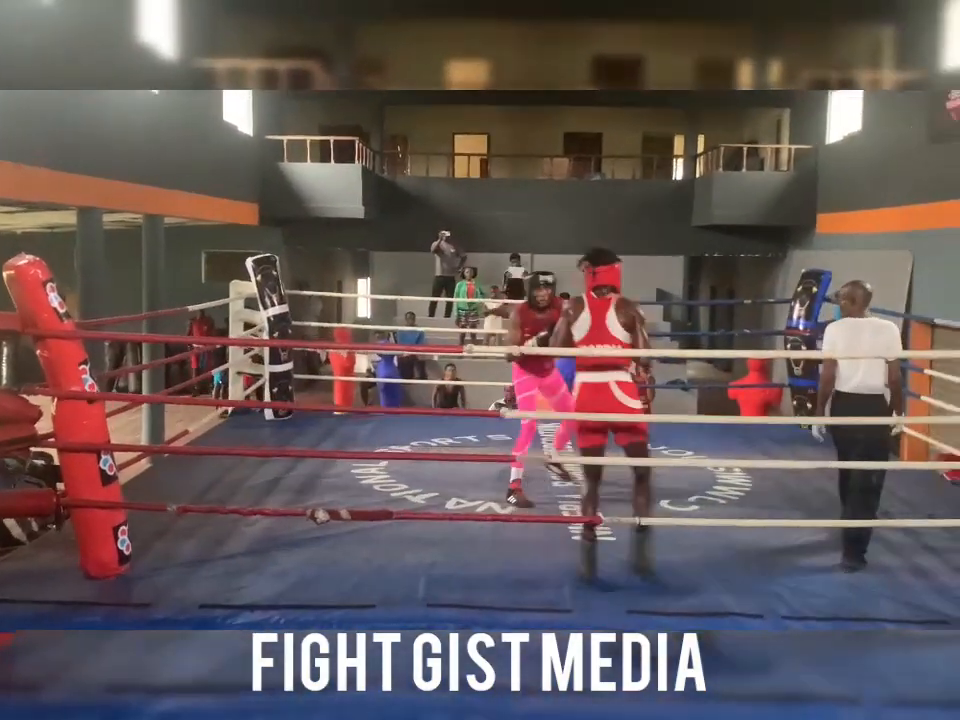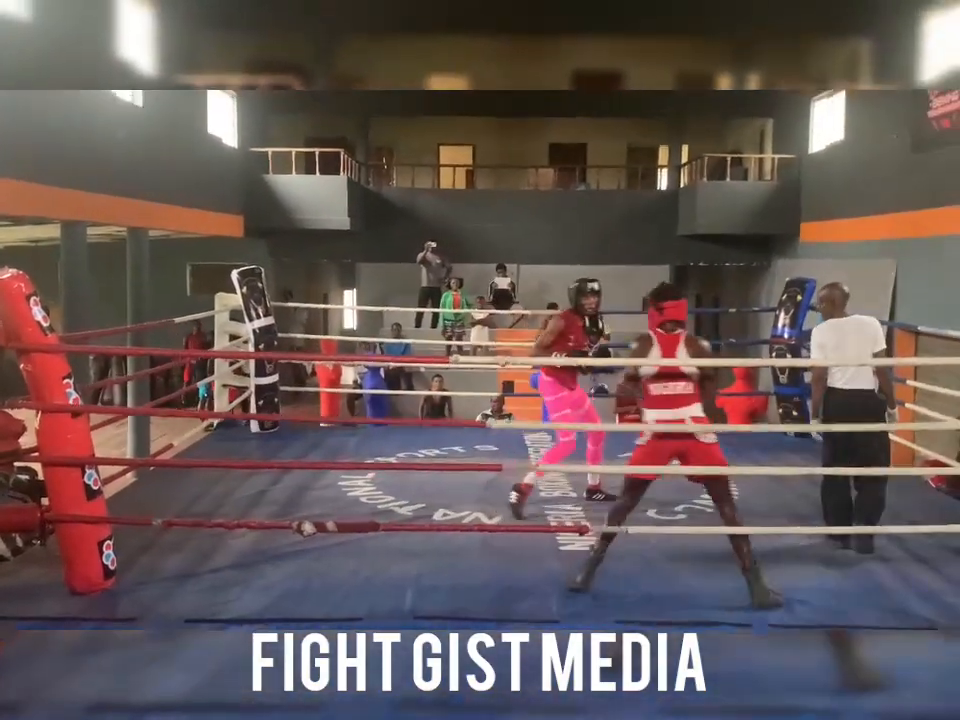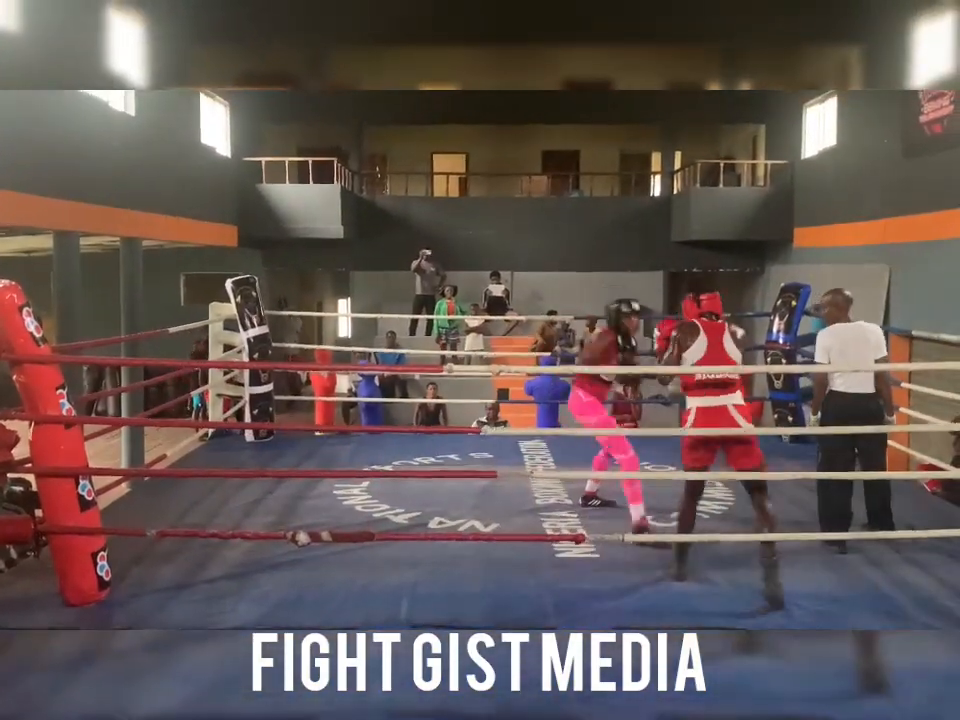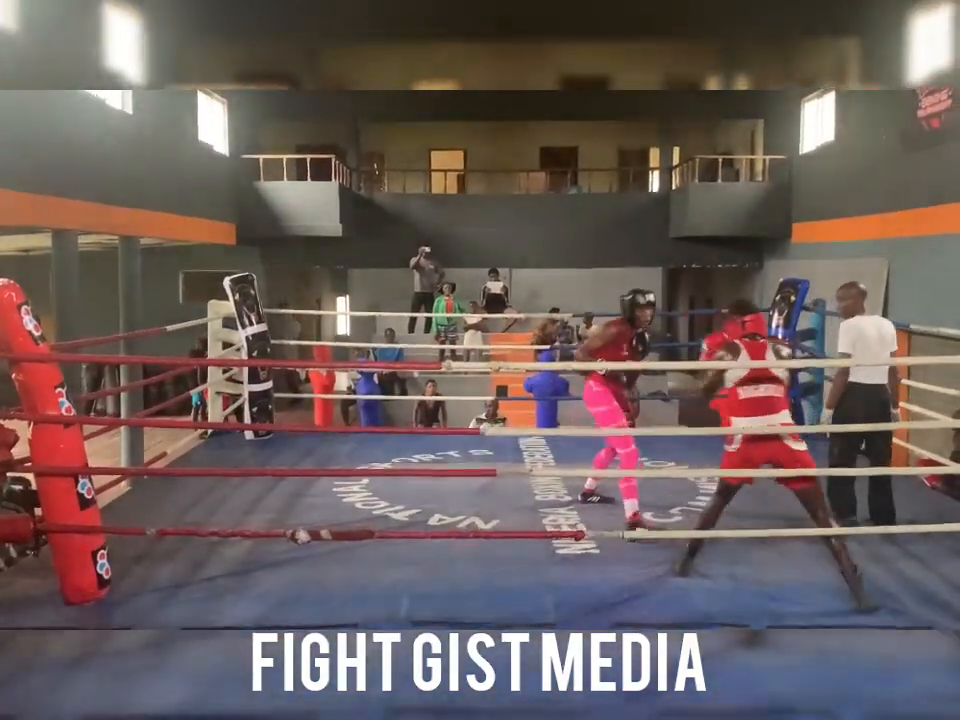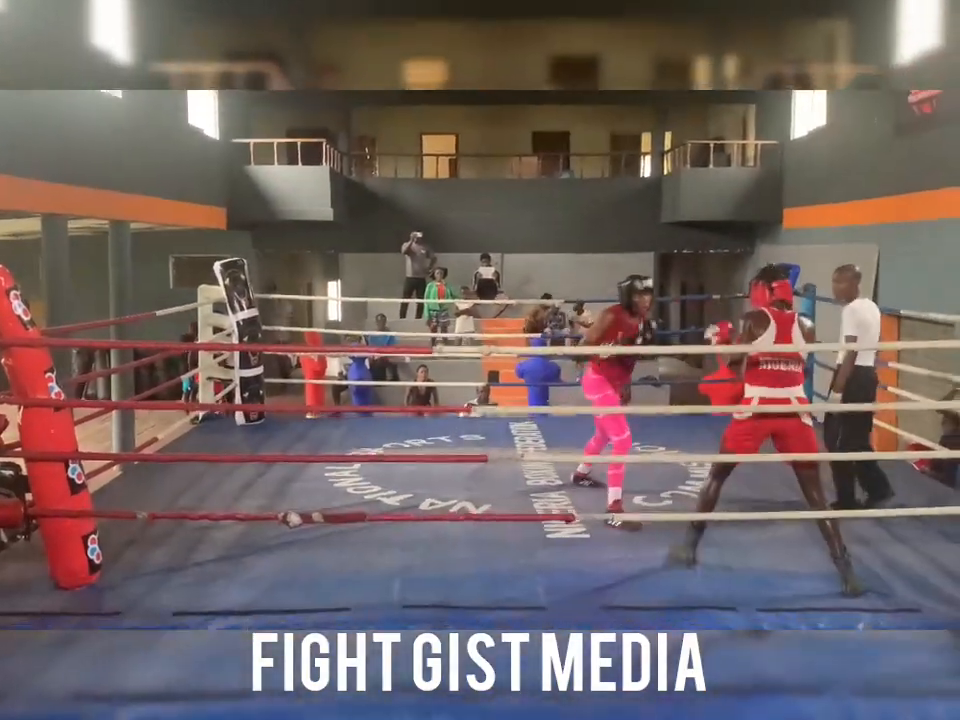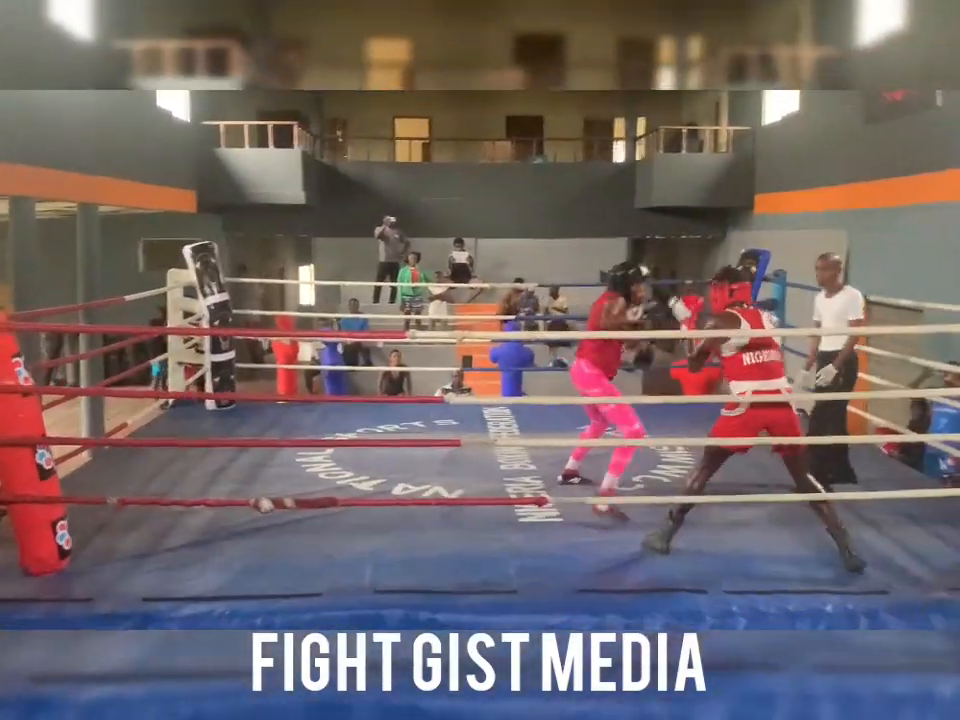
dt=0.3s
person 1, frame 1
left shoulder: (575, 306)
right shoulder: (628, 309)
left elbow: (555, 347)
right elbow: (644, 358)
left hip: (586, 395)
right hip: (621, 394)
left knee: (592, 480)
right knee: (642, 474)
left ankle: (588, 557)
right ankle: (640, 549)
person 1, frame 2
left shoulder: (644, 344)
right shoulder: (699, 346)
right elbow: (710, 393)
left hip: (656, 431)
right hip: (694, 430)
left knee: (625, 504)
right knee: (727, 508)
left ankle: (589, 570)
right ankle: (756, 585)
person 1, frame 3
left shoulder: (685, 331)
right shoulder: (735, 334)
left elbow: (665, 377)
right elbow: (740, 373)
left wrist: (664, 346)
left hip: (698, 420)
right hip: (734, 419)
left knee: (691, 495)
right knee: (760, 496)
left ankle: (680, 565)
right ankle: (771, 580)
person 1, frame 4
left shoulder: (728, 352)
right shoulder: (782, 353)
left elbow: (705, 392)
left hip: (745, 440)
right hip: (785, 438)
left knee: (719, 502)
right knee: (821, 514)
left ankle: (686, 562)
right ankle: (856, 588)
person 1, frame 5
left shoulder: (753, 319)
right shoulder: (806, 327)
left elbow: (735, 360)
left wrist: (722, 340)
left hip: (754, 411)
right hip: (793, 413)
left knee: (717, 476)
right knee: (814, 493)
left ankle: (689, 545)
right ankle: (846, 571)
person 1, frame 6
left shoulder: (724, 320)
right shoulder: (767, 319)
left elbow: (694, 362)
left hip: (748, 406)
right hip: (783, 404)
left knee: (705, 470)
right knee: (803, 479)
left ankle: (666, 534)
right ankle: (846, 548)
person 2, frame 1
left shoulder: (834, 329)
right shoulder: (888, 329)
left elbow: (827, 377)
right elbow: (895, 379)
left wrist: (819, 413)
right wrist: (898, 413)
left hip: (843, 405)
right hip: (874, 407)
left knee: (848, 473)
right knee: (867, 481)
left ankle: (852, 537)
right ankle: (853, 551)
person 2, frame 2
left shoulder: (821, 331)
right shoulder: (871, 324)
left elbow: (818, 377)
right elbow: (882, 370)
left wrist: (815, 414)
right wrist: (891, 405)
left hip: (836, 402)
right hip: (868, 401)
left knee: (835, 469)
right knee: (873, 470)
left ankle: (839, 531)
right ankle: (864, 532)
person 2, frame 3
left shoulder: (826, 335)
right shoulder: (873, 331)
left elbow: (820, 380)
right elbow: (883, 376)
left wrist: (814, 412)
right wrist: (890, 411)
left hip: (837, 405)
right hip: (869, 405)
left knee: (833, 473)
right knee: (875, 470)
left ankle: (836, 535)
right ankle: (882, 527)
person 2, frame 4
left shoulder: (848, 326)
right shoulder: (887, 326)
left elbow: (844, 371)
right elbow: (895, 369)
left wrist: (829, 406)
right wrist: (894, 405)
left hip: (855, 395)
right hip: (881, 396)
left knee: (841, 460)
right knee: (880, 461)
left ankle: (844, 516)
right ankle: (883, 518)
person 2, frame 5
left shoulder: (851, 310)
right shoulder: (871, 307)
left elbow: (851, 353)
left wrist: (837, 389)
left hip: (853, 377)
right hip: (868, 375)
left knee: (839, 440)
right knee: (858, 438)
left ankle: (846, 501)
right ankle: (878, 490)
person 2, frame 6
left shoulder: (852, 296)
right shoulder: (820, 298)
left elbow: (853, 336)
left wrist: (834, 366)
right wrist: (806, 368)
left hip: (841, 363)
right hip: (825, 360)
left knee: (821, 422)
right knee: (830, 421)
left ankle: (818, 478)
right ankle: (841, 471)
person 3, frame 1
left shoulder: (560, 308)
right shoulder: (519, 313)
right elbow: (511, 352)
right wrist: (537, 342)
left hip: (548, 370)
right hip: (524, 372)
left knee: (573, 415)
right knee: (530, 426)
left ankle: (554, 458)
right ankle: (514, 487)
person 3, frame 2
left shoulder: (589, 322)
right shoulder: (562, 321)
right elbow: (535, 351)
right wrist: (564, 358)
left hip: (571, 384)
right hip: (553, 383)
left knee: (597, 431)
right knee: (567, 442)
left ankle: (593, 488)
right ankle: (522, 489)
person 3, frame 3
left shoulder: (621, 339)
right shoulder: (606, 338)
right elbow: (582, 364)
left wrist: (628, 359)
left hip: (590, 400)
right hip: (585, 402)
left knee: (611, 447)
right knee: (628, 458)
left ankle: (589, 494)
right ankle: (639, 525)
person 3, frame 4
left shoulder: (638, 333)
right shoulder: (615, 329)
left elbow: (631, 370)
right elbow: (580, 353)
left wrist: (639, 353)
right wrist: (607, 369)
left hip: (614, 393)
right hip: (599, 392)
left knee: (614, 446)
right knee: (629, 452)
left ankle: (588, 491)
right ankle: (633, 520)
person 3, frame 5
left shoulder: (640, 319)
right shoulder: (612, 315)
left elbow: (634, 355)
right elbow: (584, 347)
left wrist: (641, 340)
right wrist: (612, 351)
left hip: (615, 382)
right hip: (598, 380)
left knee: (604, 434)
right knee: (623, 440)
left ankle: (581, 473)
right ankle: (614, 509)
person 3, frame 6
left shoulder: (614, 301)
right shoulder: (615, 300)
left elbow: (618, 331)
right elbow: (611, 325)
right wrist: (635, 313)
left hip: (590, 371)
right hip: (592, 374)
left knee: (599, 425)
right knee: (634, 430)
left ankle: (570, 471)
right ankle: (605, 495)
